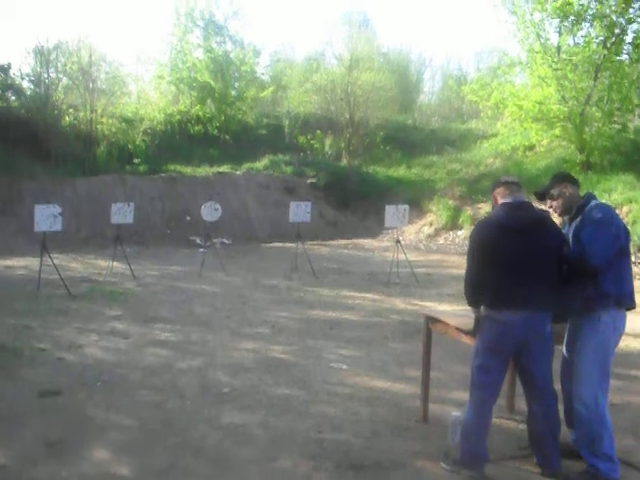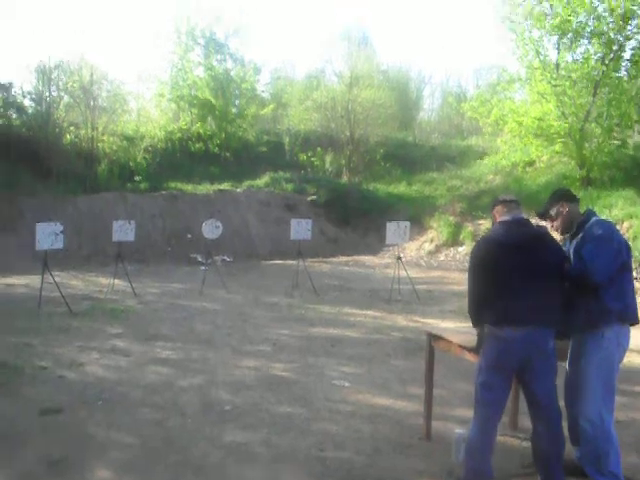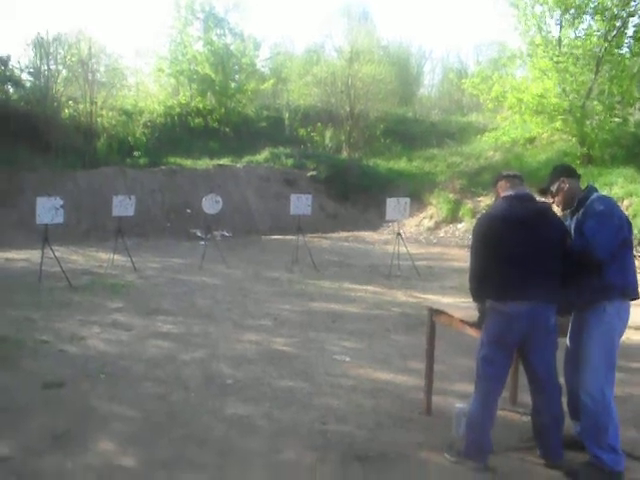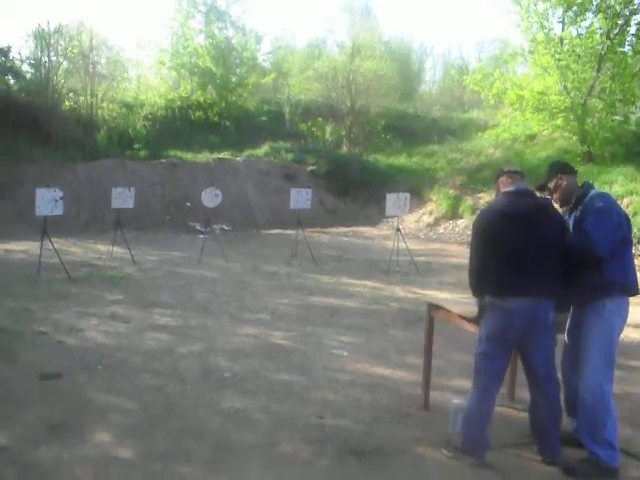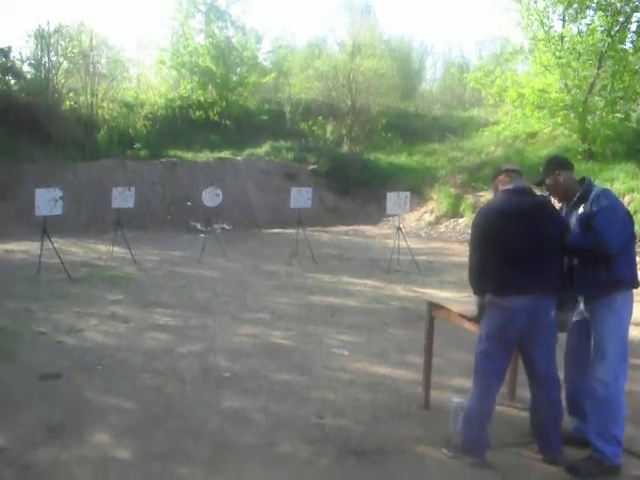
dt=0.4s
person 1, frame 1
left shoulder: (600, 216)
right shoulder: (575, 220)
left elbow: (590, 259)
right elbow: (573, 260)
left hip: (602, 313)
right hip: (583, 311)
left knee: (588, 392)
right knee: (572, 382)
right ankle: (582, 444)
person 1, frame 2
left shoulder: (601, 232)
right shoulder: (575, 238)
left elbow: (591, 274)
right elbow: (575, 276)
left hip: (605, 330)
right hip: (586, 328)
left knee: (593, 409)
right knee: (576, 399)
person 1, frame 3
left shoulder: (601, 207)
right shoulder: (577, 213)
left elbow: (593, 250)
left hip: (607, 303)
right hip: (587, 303)
left knee: (594, 383)
right knee: (576, 373)
right ankle: (586, 436)
person 1, frame 4
left shoulder: (600, 204)
right shoulder: (575, 209)
left elbow: (595, 247)
left hip: (606, 300)
right hip: (585, 299)
left knee: (593, 379)
right knee: (573, 369)
right ankle: (582, 431)
person 1, frame 5
left shoulder: (602, 200)
right shoulder: (570, 208)
left elbow: (607, 244)
left wrist: (566, 240)
left hip: (611, 296)
right hip: (585, 296)
left knee: (605, 374)
right knee: (576, 366)
right ankle: (584, 429)
person 2, frame 1
left shoulder: (488, 227)
right shoulder: (549, 227)
left elbow: (474, 275)
right elbow: (561, 272)
left wrist: (476, 305)
right wrist: (547, 307)
left hip: (500, 318)
right hip: (539, 318)
left knee: (483, 391)
right knee: (542, 392)
person 2, frame 2
left shoulder: (487, 245)
right shoulder: (550, 244)
left elbow: (476, 293)
right elbow: (562, 288)
left wrist: (480, 324)
right wrist: (550, 325)
left hip: (502, 335)
right hip: (541, 335)
left knee: (487, 408)
right knee: (545, 408)
person 2, frame 3
left shoulder: (489, 220)
right shoulder: (552, 220)
left elbow: (478, 268)
right elbow: (564, 264)
left wrist: (480, 299)
right wrist: (551, 300)
left hip: (505, 309)
right hip: (543, 309)
left knee: (488, 382)
right knee: (546, 383)
left ankle: (475, 449)
right ankle: (553, 452)
person 2, frame 4
left shoulder: (490, 215)
right shoulder: (552, 215)
left elbow: (478, 262)
right elbow: (563, 260)
left wrist: (480, 294)
right wrist: (550, 295)
left hip: (505, 304)
right hip: (542, 305)
left knee: (487, 377)
right knee: (544, 378)
left ankle: (472, 445)
right ankle: (550, 448)
person 2, frame 5
left shoulder: (489, 213)
right shoulder: (550, 212)
left elbow: (478, 260)
right elbow: (560, 256)
left wrist: (481, 293)
left hip: (505, 302)
right hip: (543, 302)
left knee: (487, 376)
right knee: (545, 377)
left ankle: (472, 445)
right ankle: (551, 447)
